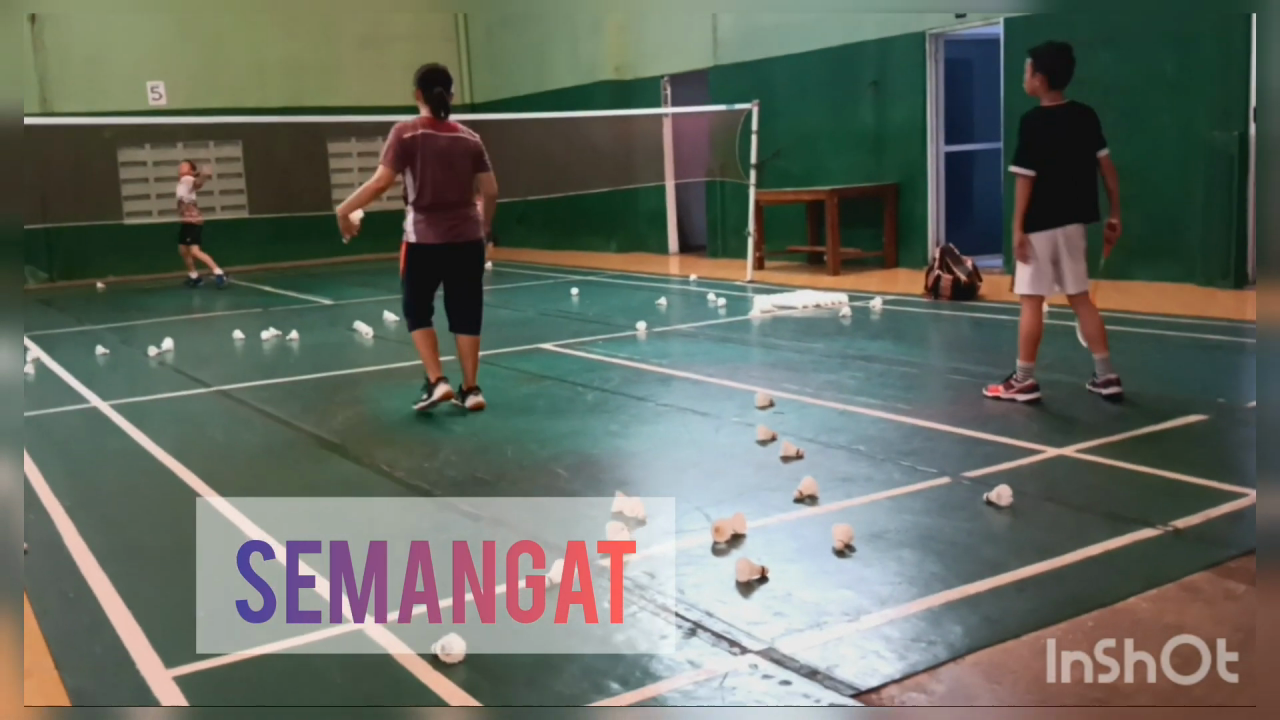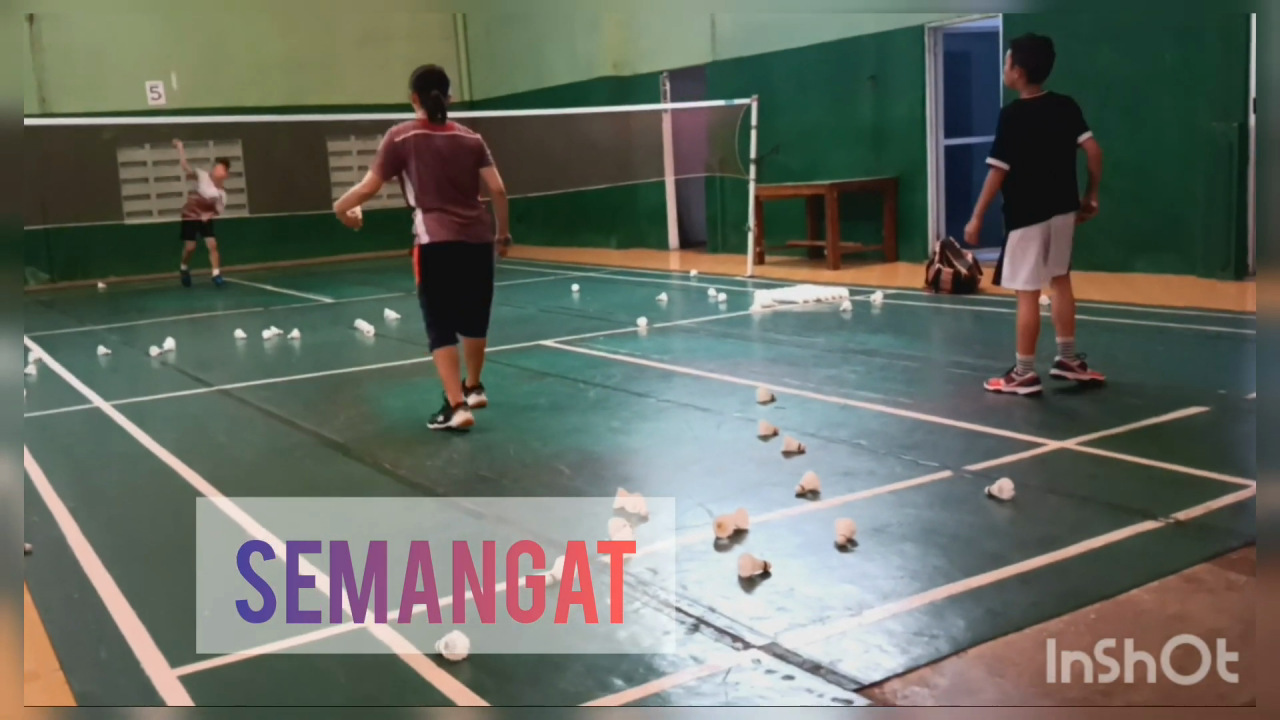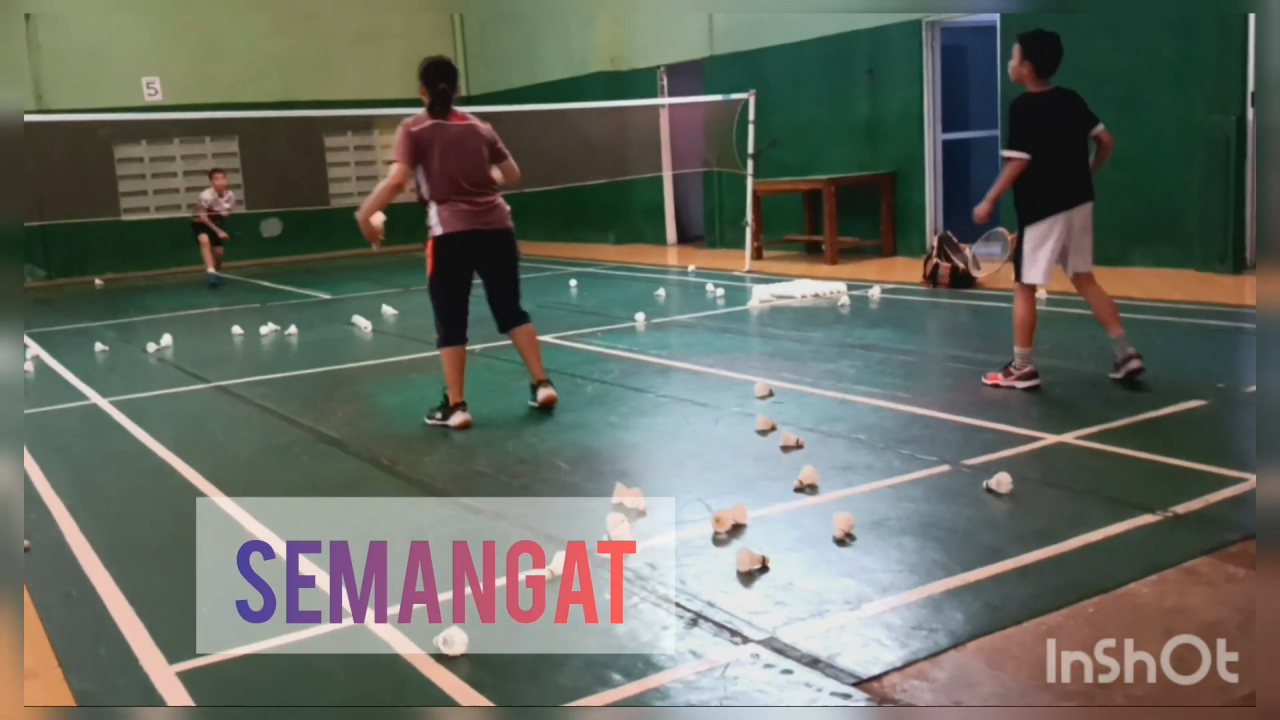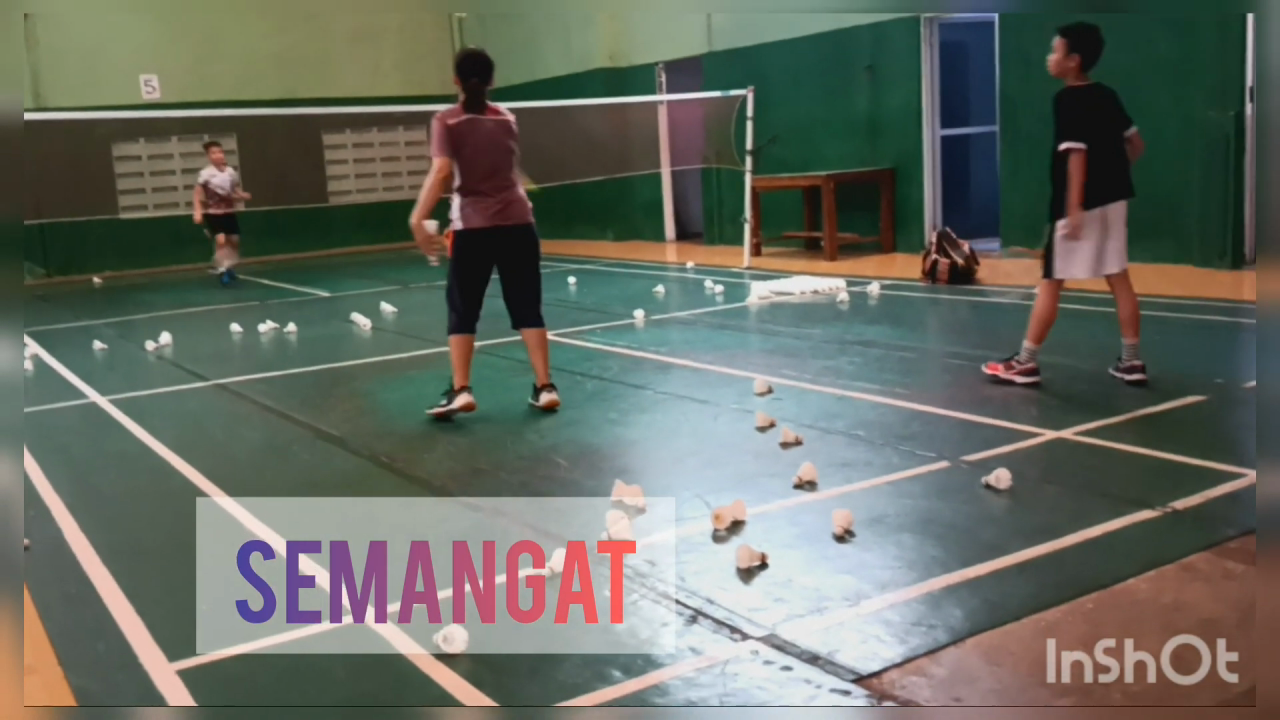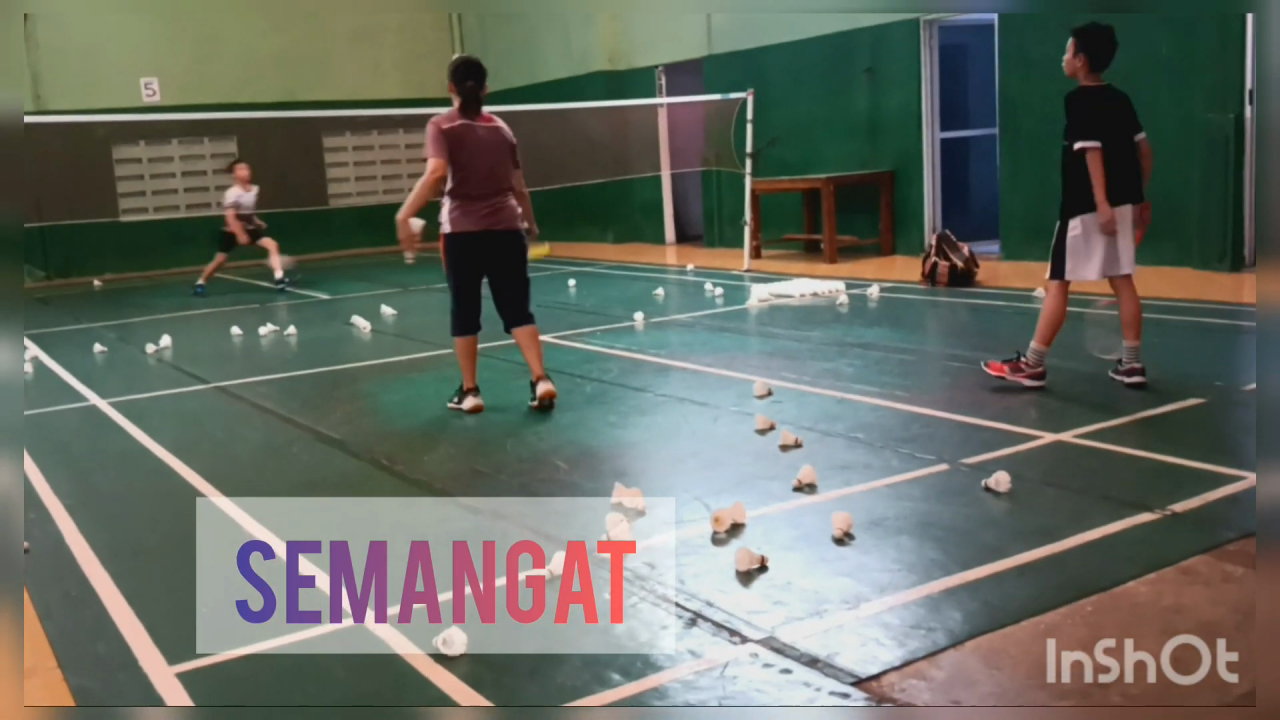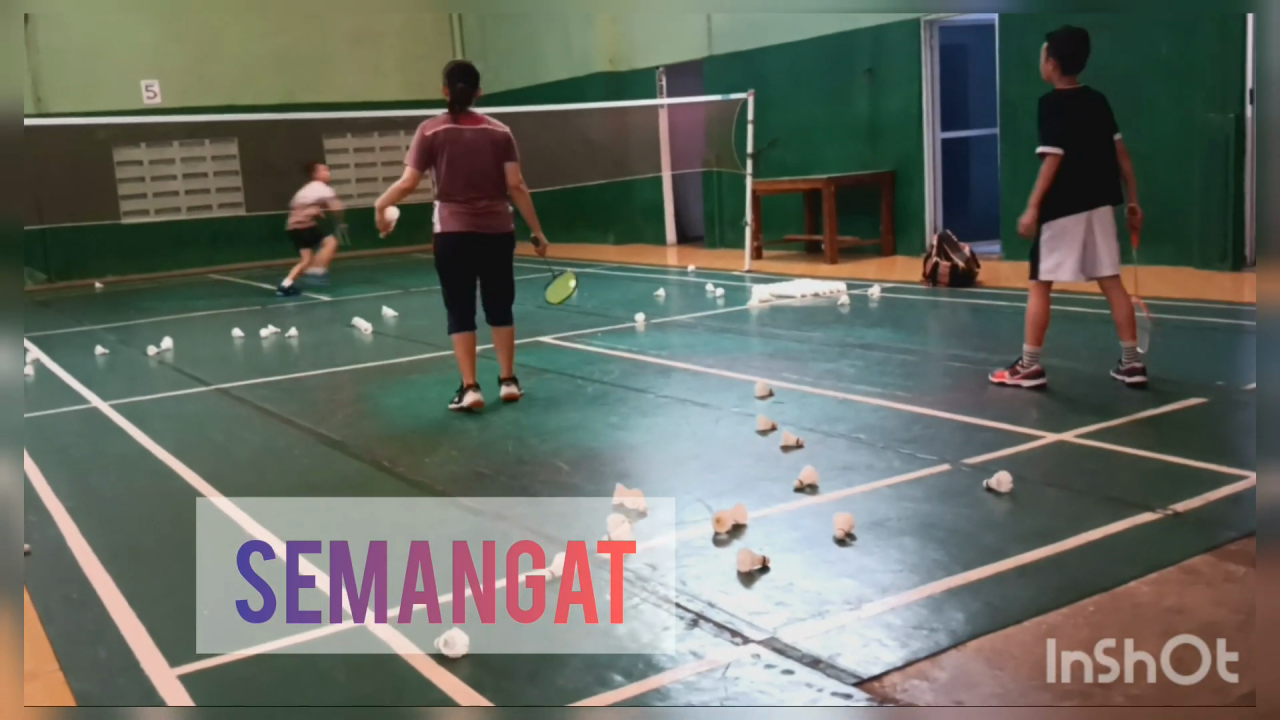
dt=0.3s
person 1, frame 1
left shoulder: (1033, 122)
right shoulder: (1086, 116)
left elbow: (1024, 179)
right elbow: (1107, 168)
left wrist: (1017, 229)
right wrist: (1114, 215)
left hip: (1041, 224)
right hip: (1076, 220)
left knee: (1031, 300)
right knee: (1080, 298)
left ankle: (1024, 381)
right ankle: (1106, 376)
person 1, frame 2
left shoulder: (1012, 115)
right shoulder: (1066, 106)
left elbow: (998, 171)
right elbow: (1094, 151)
left wrist: (977, 217)
right wrist: (1091, 195)
left hip: (1027, 214)
right hip: (1063, 208)
left knee: (1026, 293)
right knee: (1060, 280)
left ankle: (1024, 373)
right ankle: (1067, 358)
person 1, frame 3
left shoulder: (1022, 107)
right shoulder: (1072, 100)
left elbow: (1018, 162)
right elbow: (1106, 142)
left wrist: (989, 202)
left hip: (1041, 209)
right hip: (1078, 203)
left knee: (1024, 287)
right knee: (1085, 280)
left ankle: (1022, 367)
right ankle: (1126, 354)
person 1, frame 4
left shoulder: (1067, 100)
right shoulder: (1109, 96)
left elbow: (1077, 154)
right elbow: (1136, 145)
left wrist: (1073, 207)
left hip: (1083, 205)
right hip: (1114, 200)
left knee: (1051, 282)
right knee: (1120, 280)
left ankle: (1025, 362)
right ankle: (1132, 361)
person 1, frame 5
left shoulder: (1078, 100)
right shoulder: (1121, 99)
left elbow: (1092, 153)
right elbow: (1144, 151)
left wrist: (1100, 204)
right wrist: (1142, 198)
left hip: (1088, 207)
right hip: (1123, 203)
left knee: (1058, 284)
right knee: (1123, 281)
left ankle: (1033, 364)
right ankle: (1131, 363)
person 1, frame 6
left shoulder: (1051, 103)
right shoulder: (1098, 101)
left elbow: (1052, 159)
right elbow: (1121, 153)
left wrist: (1032, 208)
right wrist: (1132, 200)
left hip: (1064, 209)
right hip: (1100, 205)
left knee: (1040, 284)
right knee: (1112, 282)
left ankle: (1030, 365)
right ankle: (1131, 363)
person 2, frame 1
left shoulder: (405, 134)
right shoulder: (469, 138)
left elbow: (380, 182)
right elbow: (490, 192)
left wrist: (344, 210)
right wrist: (484, 226)
left hip: (424, 239)
right hip: (468, 238)
left knee: (417, 311)
right knee: (466, 314)
left ankle: (436, 381)
right ankle: (470, 389)
person 2, frame 2
left shoulder: (401, 137)
right shoulder: (470, 138)
left elbow: (369, 186)
right elbow: (497, 189)
left wrist: (341, 207)
right wrist: (503, 231)
left hip: (436, 241)
right hip: (478, 239)
left knee: (439, 324)
right knee: (474, 318)
left ankle: (456, 405)
right ankle: (474, 388)
person 2, frame 3
left shoulder: (413, 129)
right shoulder: (478, 127)
left elbow: (396, 179)
right elbow: (512, 174)
left wrist: (365, 213)
left hip: (450, 233)
right hip: (497, 228)
left knee: (450, 321)
right knee: (510, 309)
left ankle: (455, 406)
right ankle: (541, 383)
person 2, frame 4
left shoulder: (447, 121)
right shoulder: (507, 119)
left elbow: (441, 173)
left wrist: (418, 219)
left hip: (473, 227)
right hip: (518, 224)
left knee: (462, 311)
right knee: (527, 307)
left ankle: (460, 390)
right ankle: (545, 387)
person 2, frame 5
left shoulder: (443, 126)
right shoulder: (501, 130)
left elbow: (435, 175)
right elbow: (518, 186)
left wrist: (404, 215)
right wrist: (528, 222)
left hip: (463, 231)
right hip: (506, 228)
left knee: (464, 311)
right knee: (518, 310)
left ankle: (469, 391)
right ankle: (540, 381)
person 2, frame 6
left shoulder: (431, 131)
right shoulder: (499, 131)
left elbow: (407, 183)
right elbow: (516, 186)
left wrist: (381, 205)
right wrist: (537, 231)
left hip: (452, 232)
right hip: (497, 230)
left knee: (460, 311)
right knee: (500, 306)
left ankle: (470, 388)
right ankle: (507, 380)
